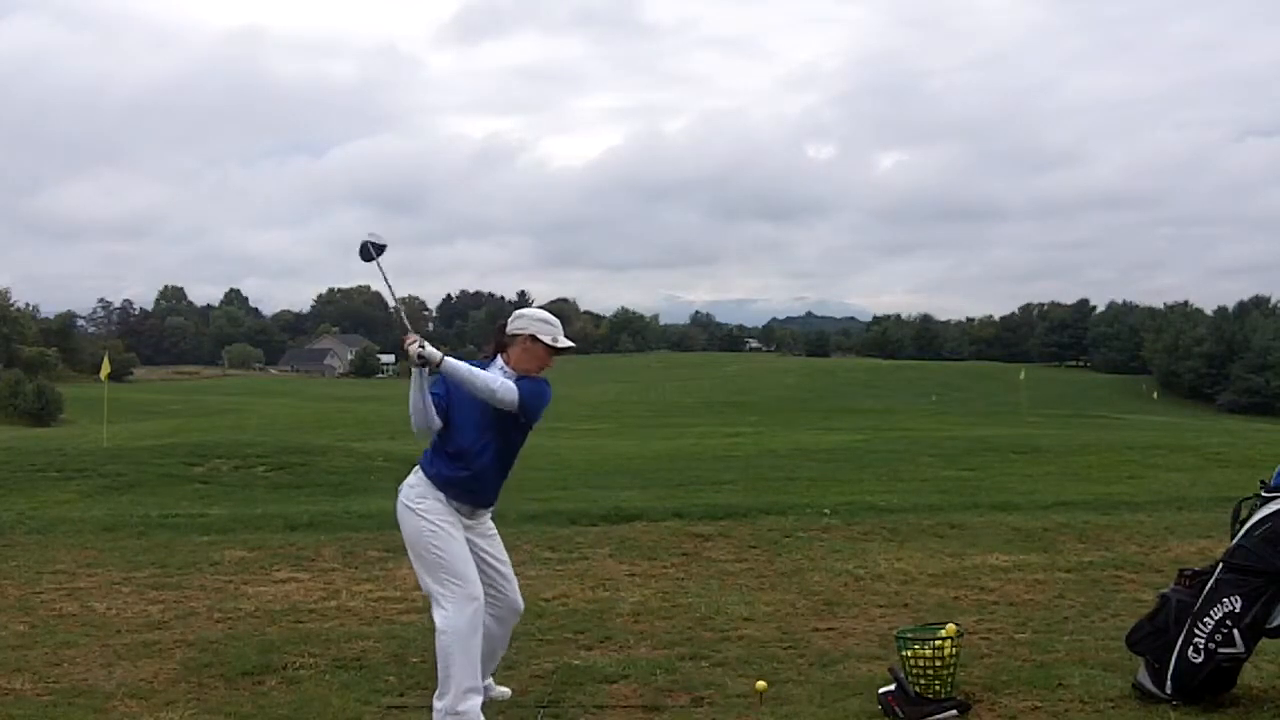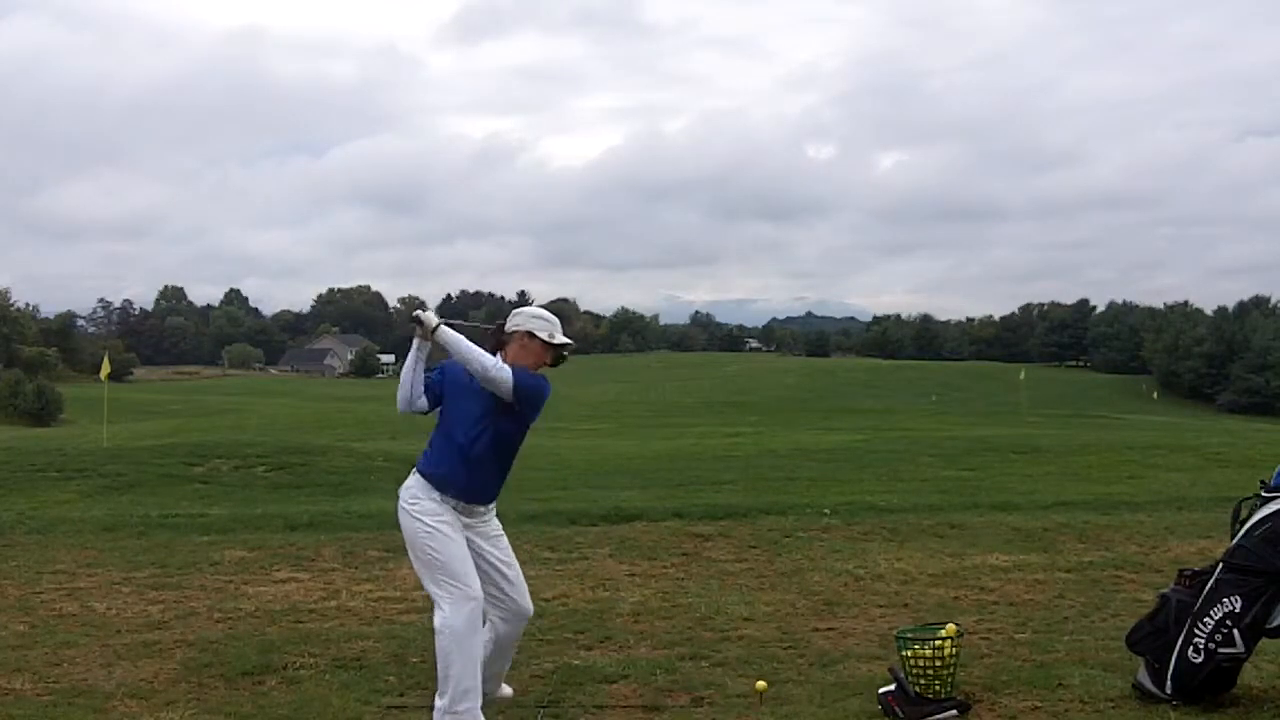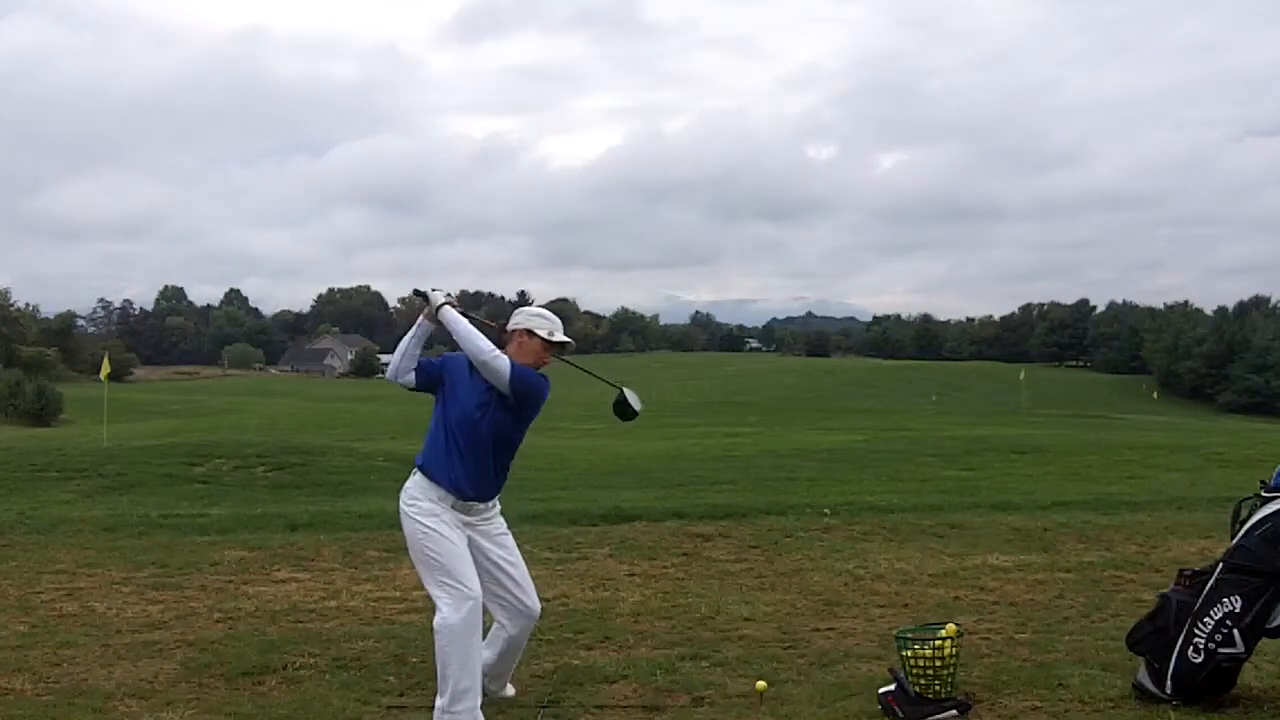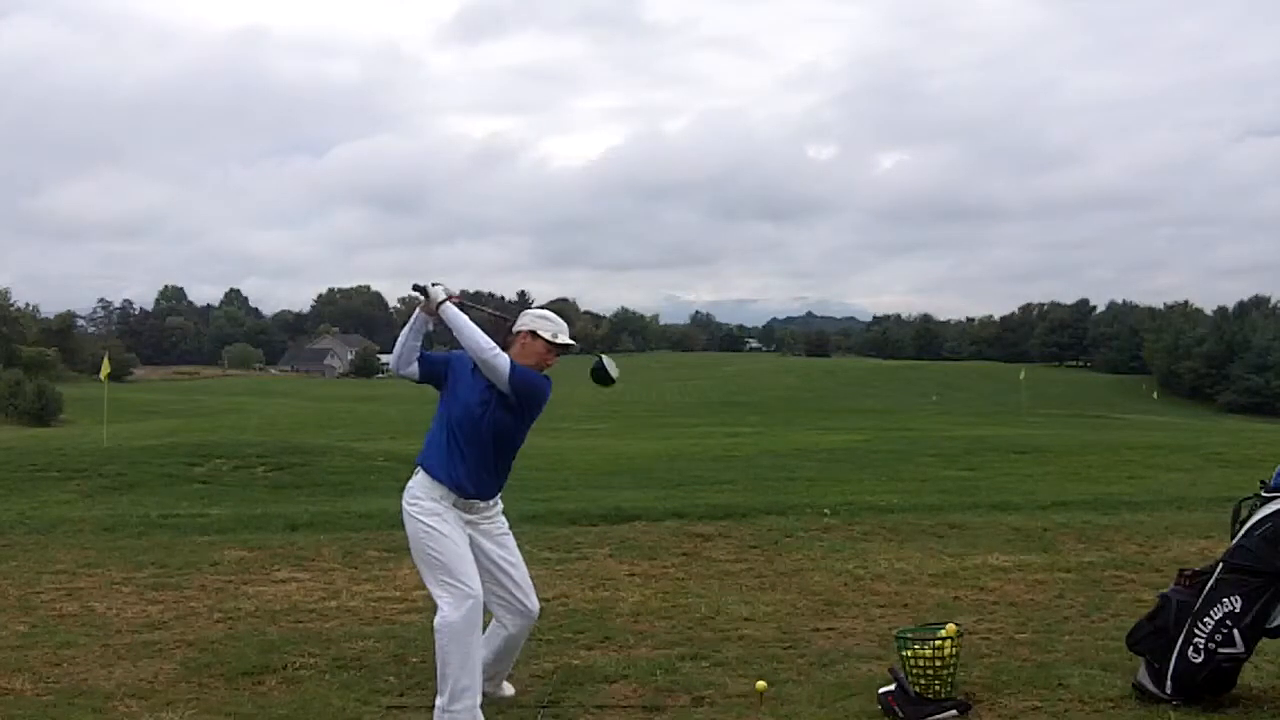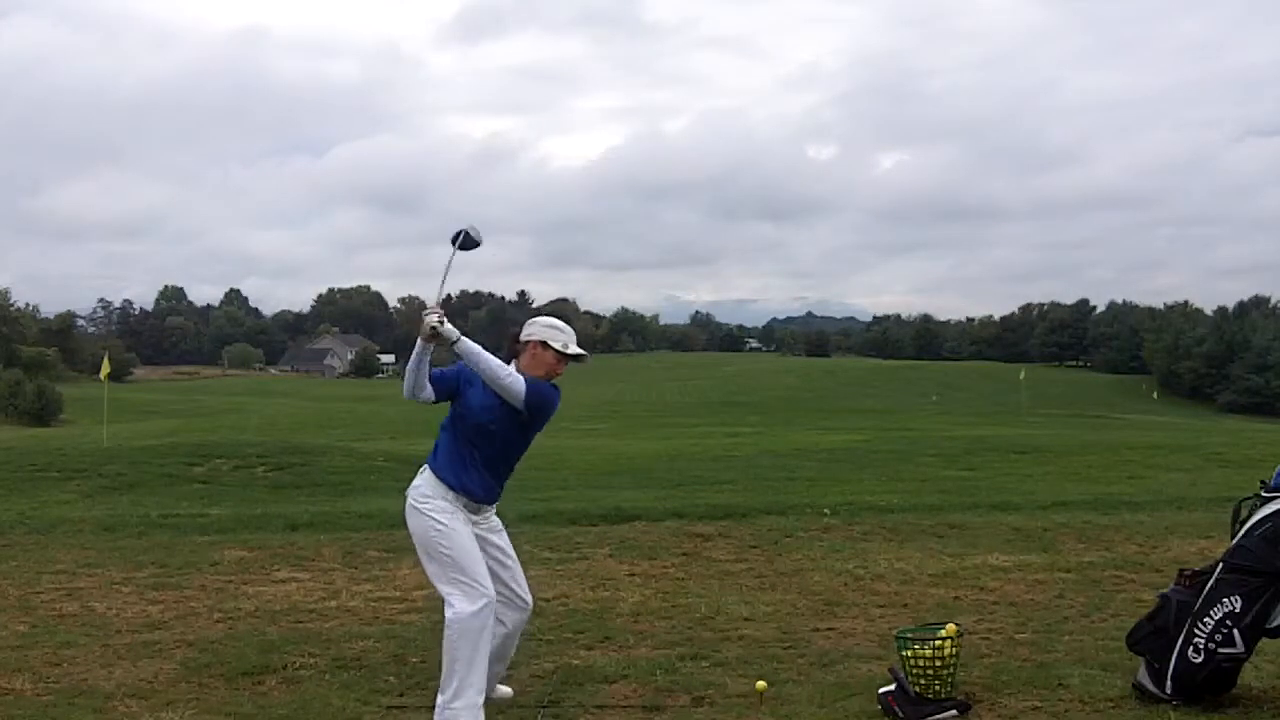
dt=0.1s
person 1, frame 1
left shoulder: (537, 390)
right shoulder: (457, 373)
left elbow: (501, 394)
right elbow: (426, 431)
left wrist: (438, 359)
right wrist: (421, 370)
left hip: (475, 512)
right hip: (428, 500)
left knee: (506, 603)
right knee: (462, 601)
left ankle: (474, 680)
person 1, frame 2
left shoulder: (535, 389)
right shoulder: (455, 373)
left elbow: (492, 373)
right elbow: (408, 404)
left wrist: (439, 330)
right wrist: (422, 340)
left hip: (480, 514)
right hip: (427, 502)
left knee: (516, 608)
right knee: (462, 602)
left ankle: (482, 679)
person 1, frame 3
left shoulder: (534, 386)
right shoulder: (456, 366)
left elbow: (489, 361)
right elbow: (398, 374)
left wrist: (445, 312)
right wrist: (427, 320)
left hip: (482, 511)
right hip: (429, 501)
left knee: (524, 607)
right knee: (462, 600)
left ankle: (487, 675)
person 1, frame 4
left shoulder: (536, 387)
right shoulder: (460, 364)
left elbow: (492, 362)
right elbow: (401, 367)
left wrist: (445, 308)
right wrist: (421, 316)
left hip: (482, 510)
right hip: (431, 500)
left knee: (521, 606)
right knee: (462, 601)
left ankle: (484, 677)
person 1, frame 5
left shoulder: (545, 397)
right shoulder: (469, 375)
left elbow: (507, 384)
right elbow: (415, 392)
left wrist: (454, 337)
right wrist: (425, 341)
left hip: (480, 510)
right hip: (435, 499)
left knee: (516, 603)
right knee: (474, 598)
left ankle: (479, 680)
